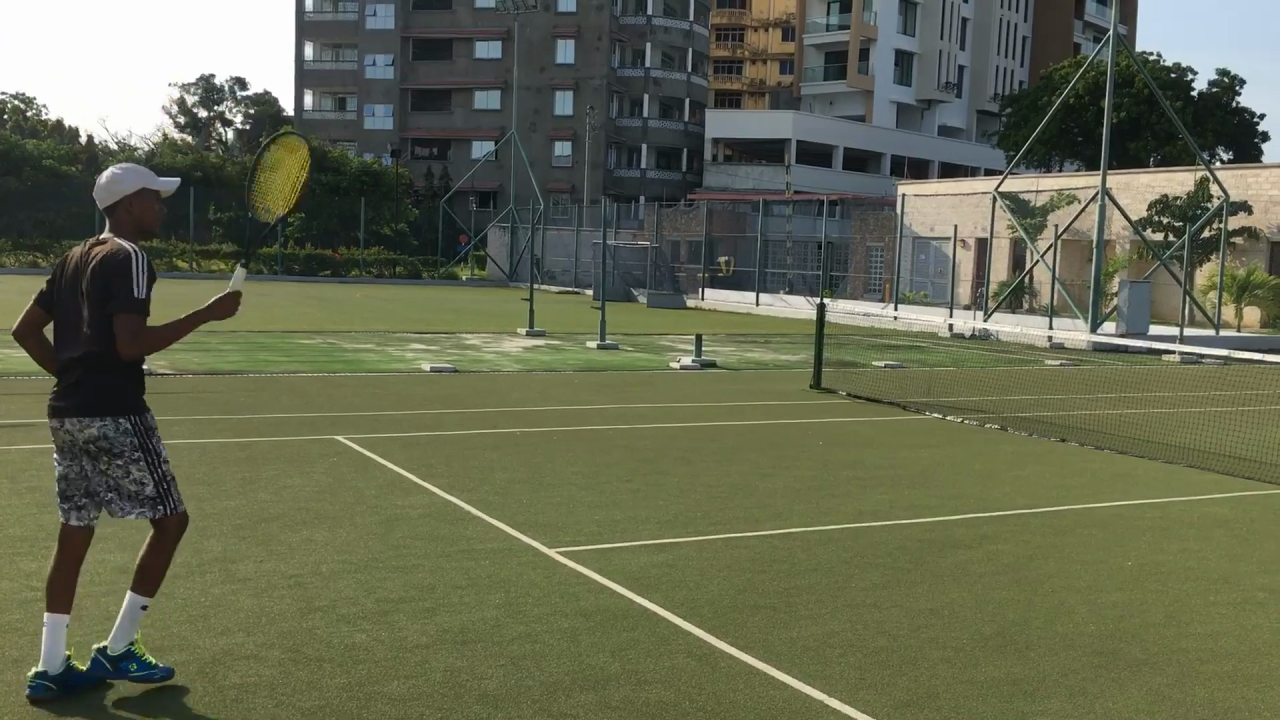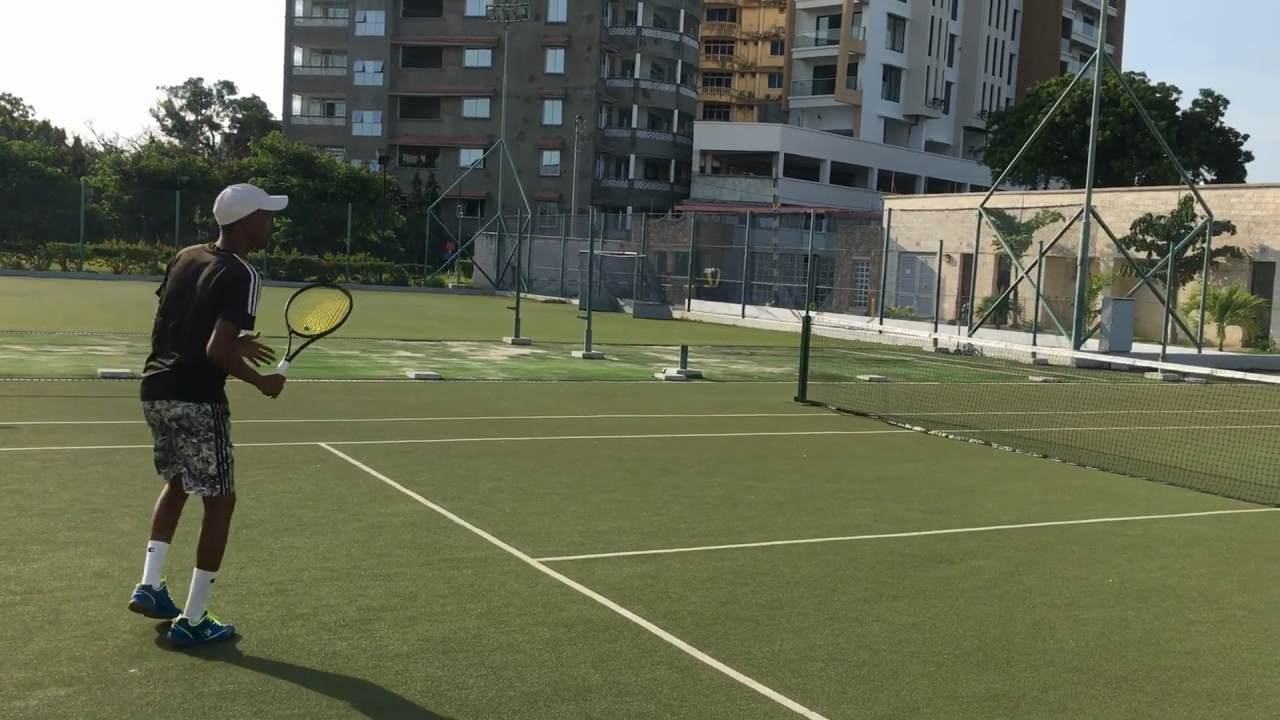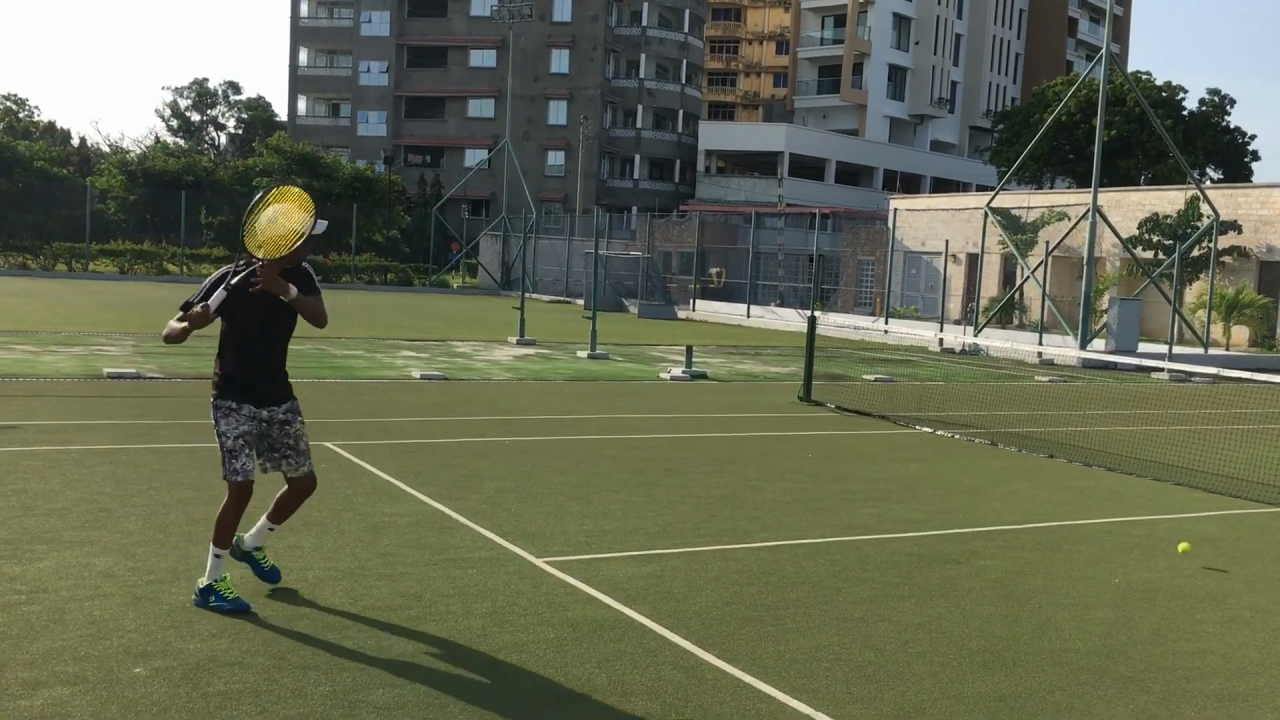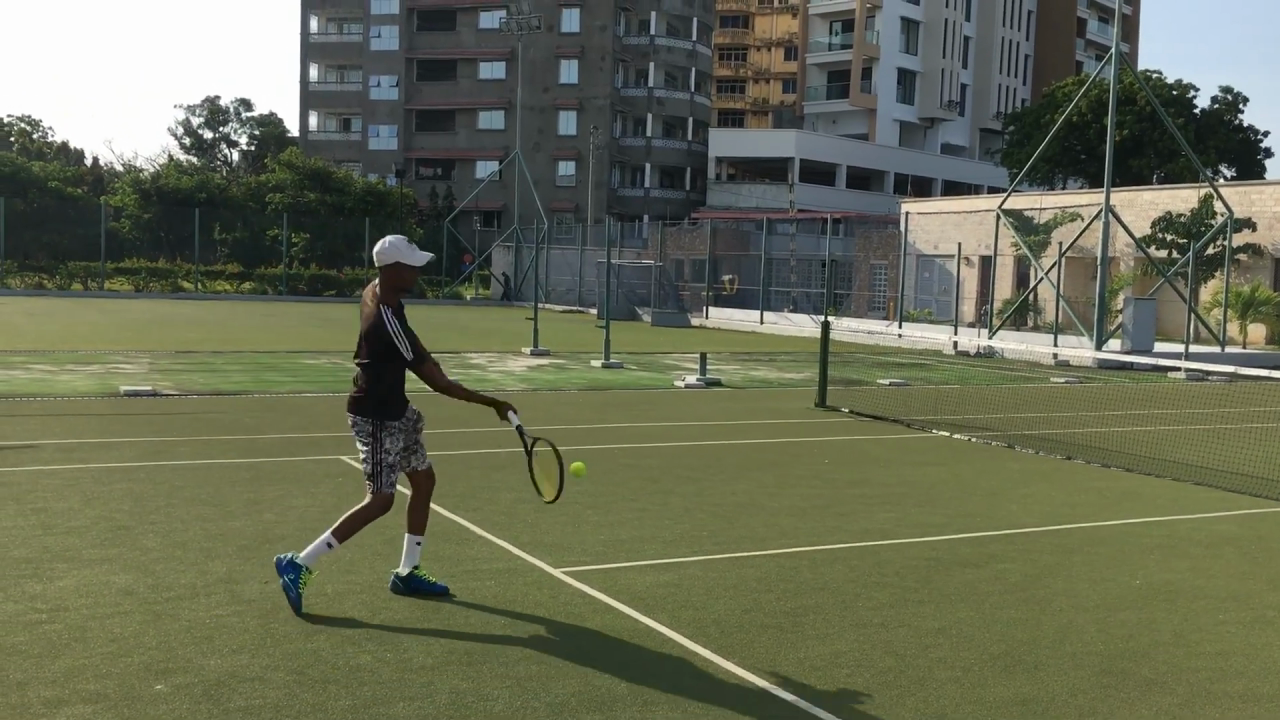
dt=0.7s
person 1, frame 1
left shoulder: (74, 259)
right shoulder: (128, 258)
left elbow: (25, 331)
right elbow: (130, 346)
right wrist: (206, 314)
left hip: (68, 414)
right hip: (116, 414)
left knee: (74, 534)
right knee: (171, 521)
left ankle: (50, 669)
right ankle: (117, 649)
person 1, frame 2
left shoulder: (186, 259)
right shoulder: (241, 274)
right elbow: (216, 351)
right wrist: (258, 380)
left hip: (157, 391)
right hip: (196, 399)
left knee: (177, 486)
right knee: (219, 502)
left ankle: (150, 589)
right ankle: (192, 621)
person 1, frame 3
left shoulder: (298, 277)
right shoulder: (227, 280)
left elbow: (320, 319)
right elbow: (171, 331)
left wrist: (285, 291)
right wrist: (191, 322)
left hip: (279, 399)
right hip: (233, 401)
left knee: (305, 482)
right knee: (241, 489)
left ankle: (251, 543)
right ankle: (210, 583)
person 1, frame 4
left shoulder: (382, 290)
right shoulder: (386, 322)
right elbow: (435, 381)
left wrist: (418, 363)
right wrist: (489, 402)
left hip: (394, 409)
right hip: (376, 417)
left knee: (424, 480)
right knee: (379, 501)
left ankle: (407, 572)
right ankle: (298, 563)
